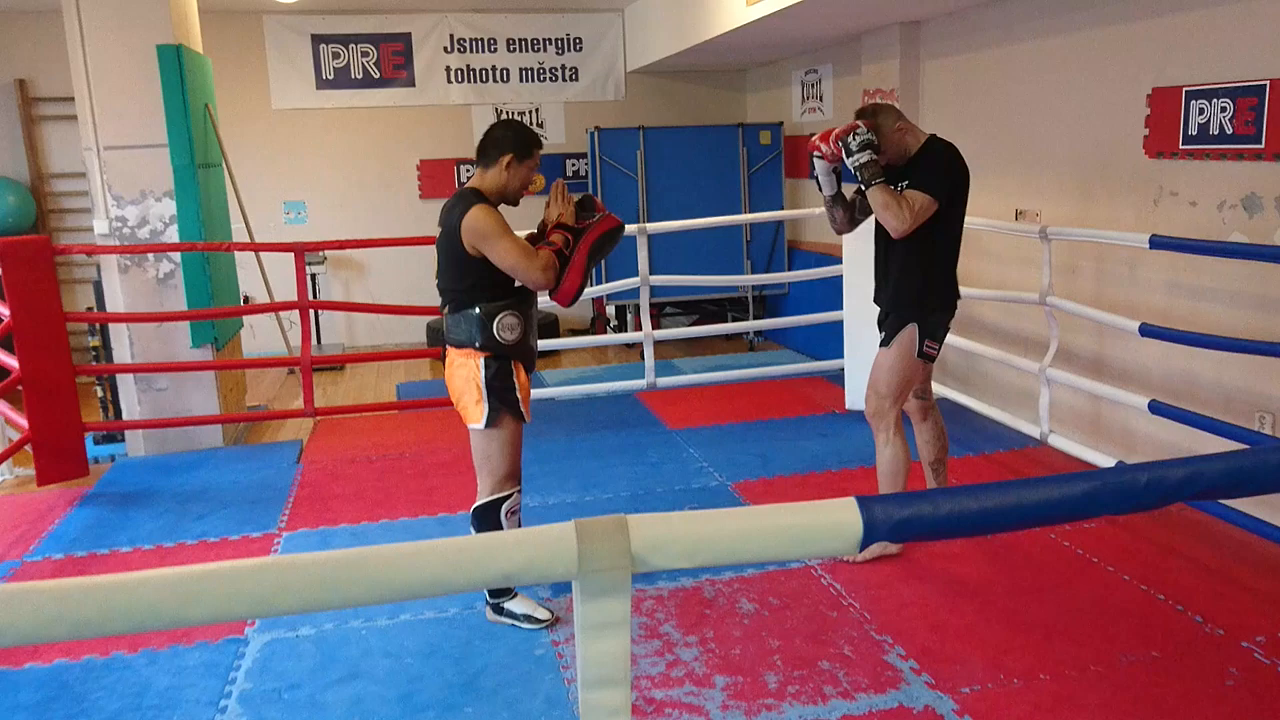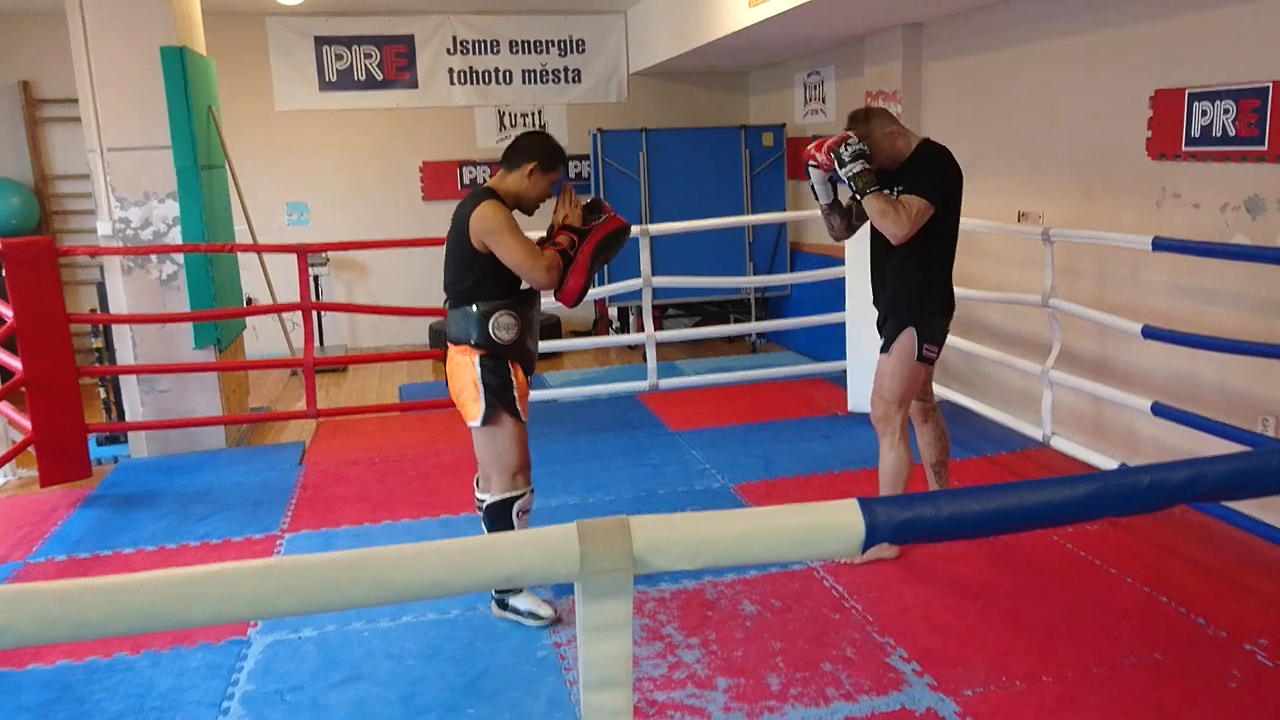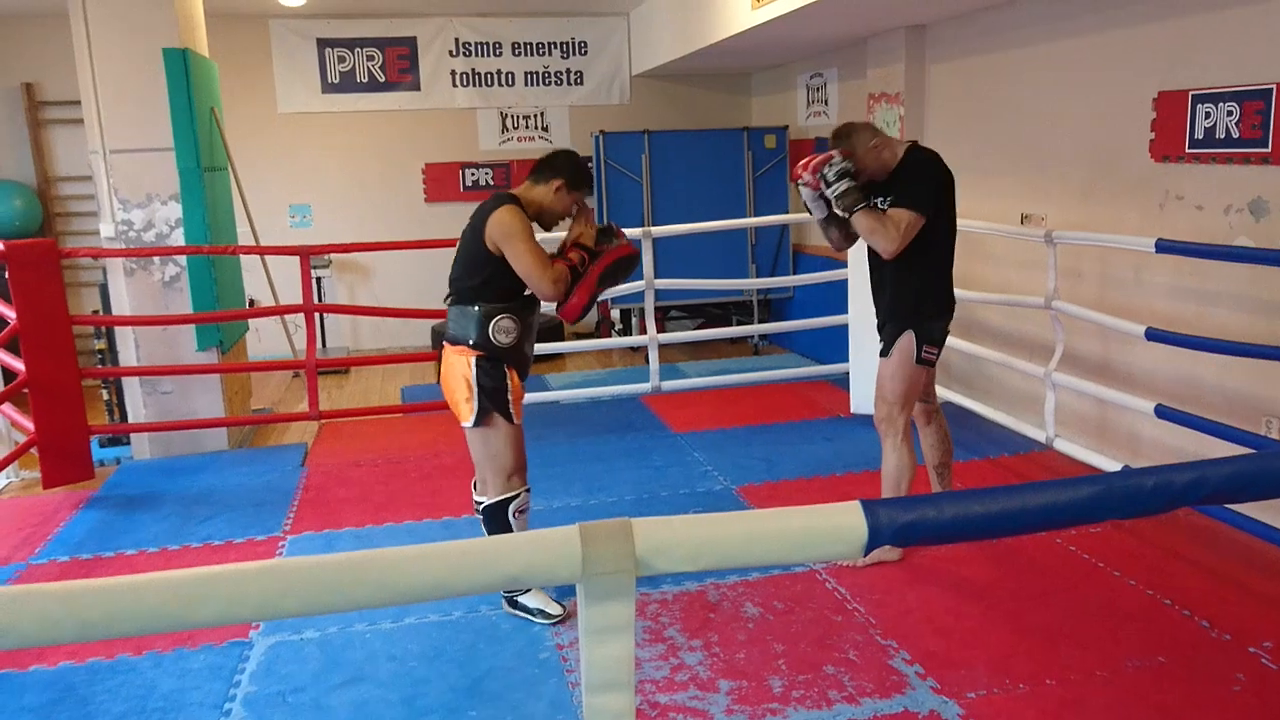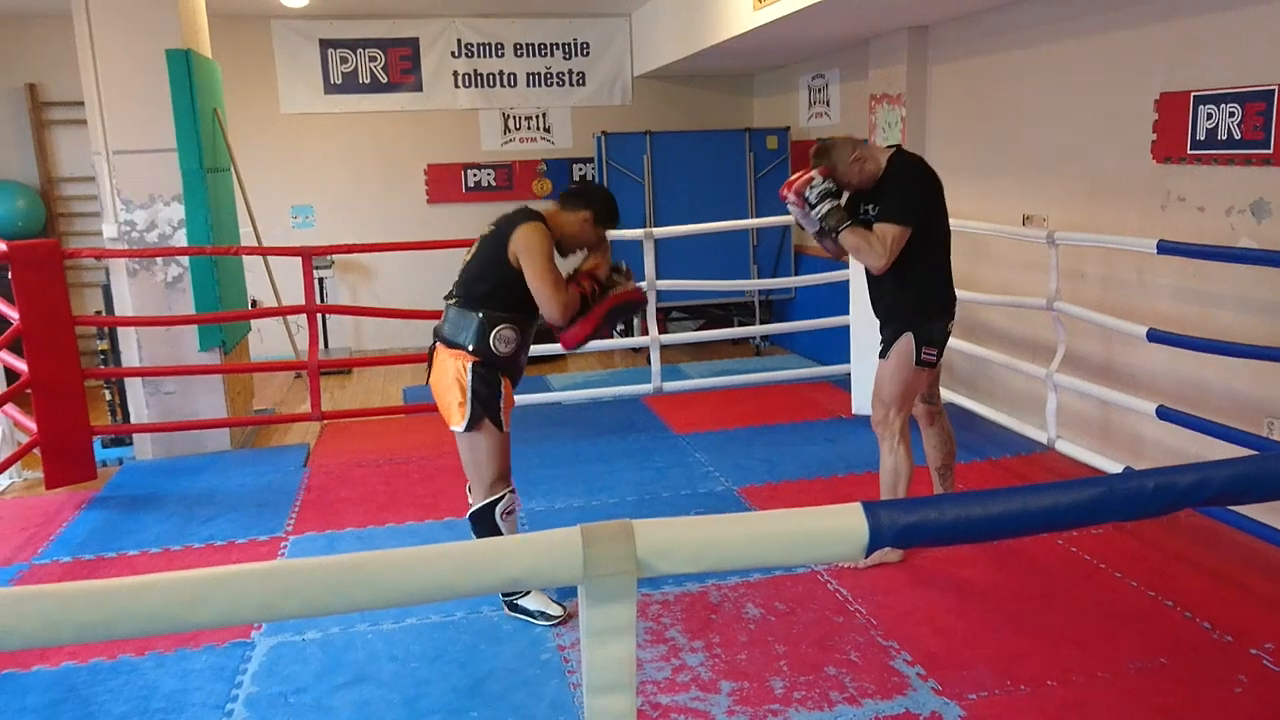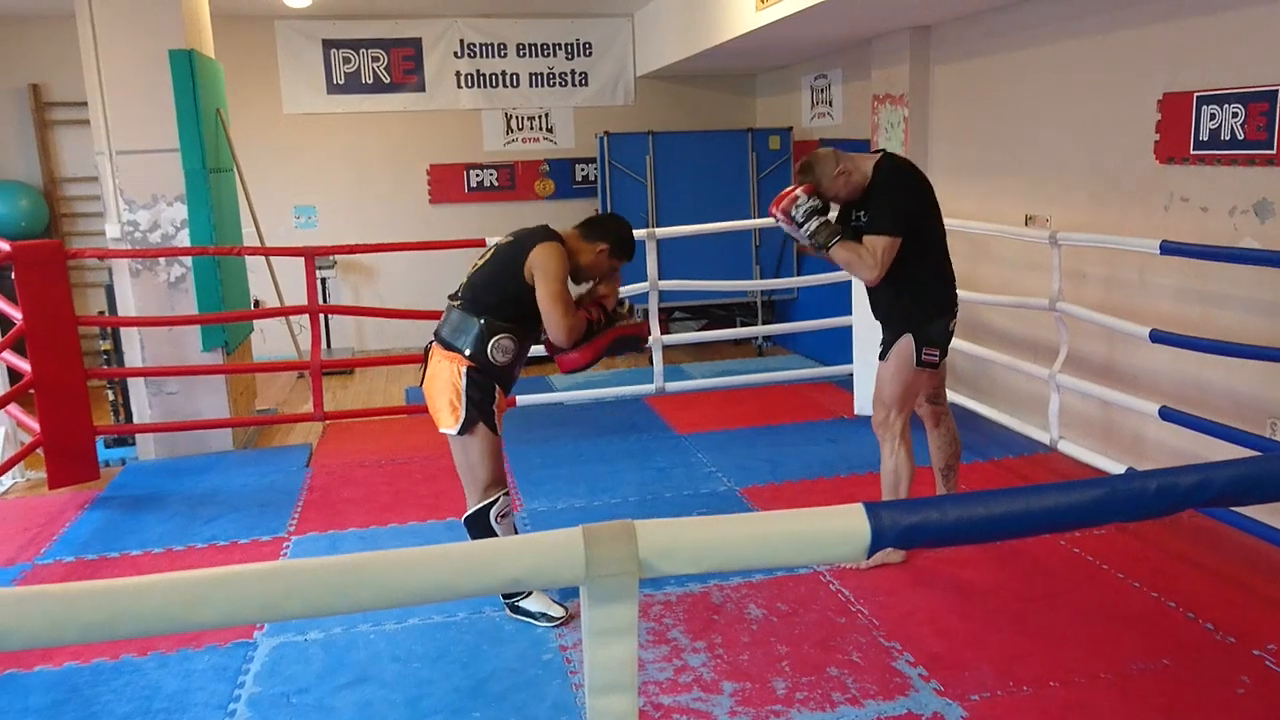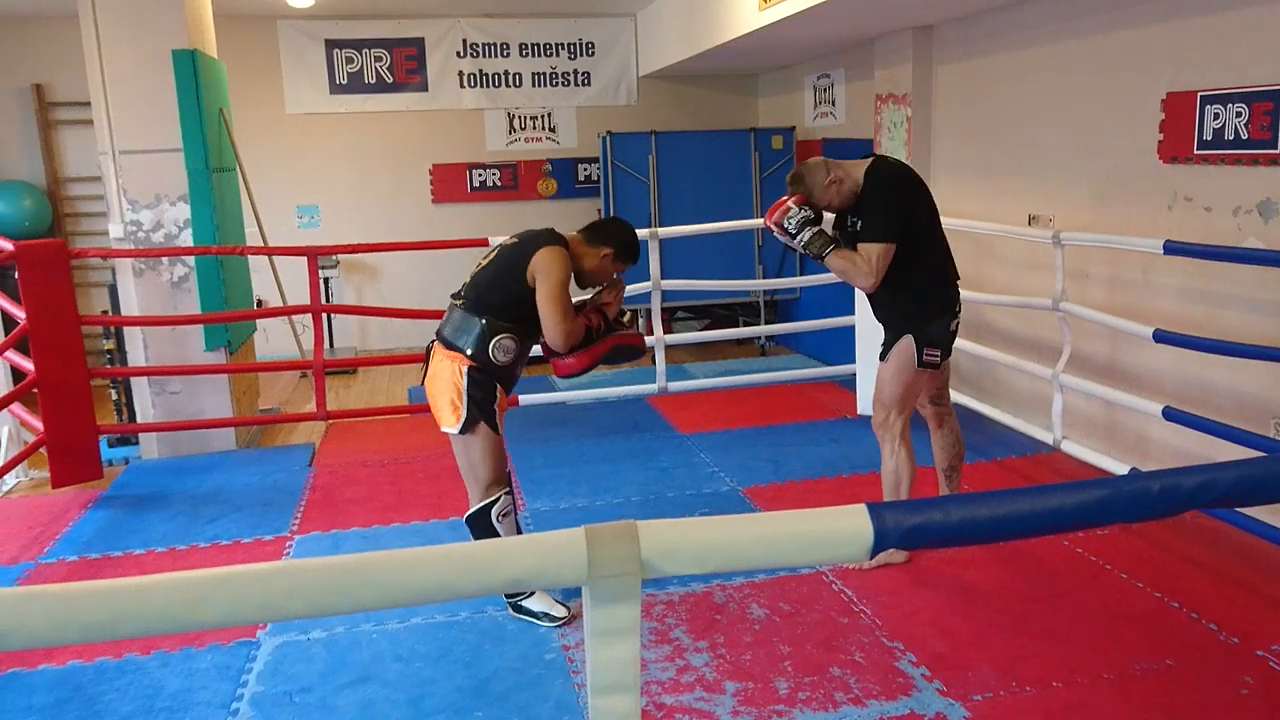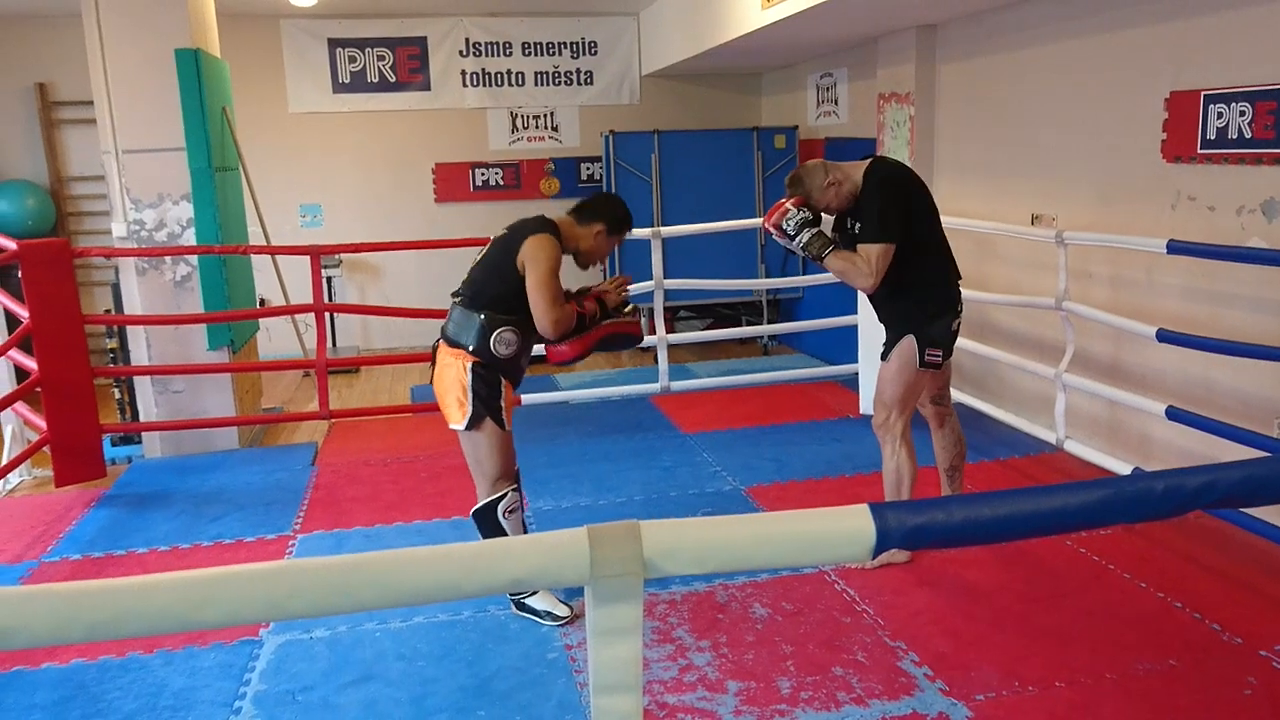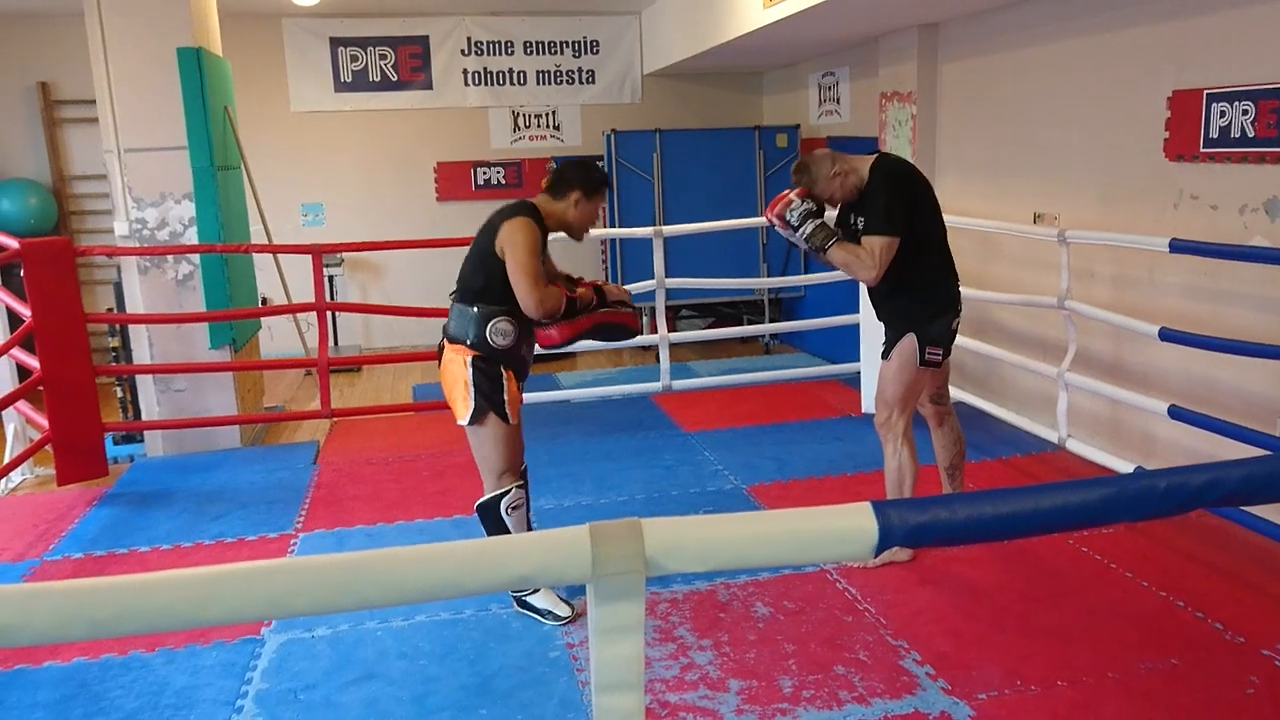
dt=0.1s
person 1, frame 1
left shoulder: (469, 208)
right shoulder: (477, 216)
left elbow: (516, 266)
right elbow: (539, 277)
left wrist: (552, 231)
right wrist: (561, 228)
left hip: (486, 359)
right hip: (486, 364)
left knee: (494, 473)
right knee: (500, 480)
right ankle: (501, 597)
person 1, frame 2
left shoulder: (485, 207)
right shoulder: (489, 212)
left elbow: (523, 266)
right elbow: (542, 276)
left wrist: (561, 234)
right wrist: (568, 231)
left hip: (488, 357)
right hip: (486, 362)
left knee: (497, 473)
right knee: (510, 477)
right ankle: (507, 593)
person 1, frame 3
left shoulder: (506, 214)
right shoulder: (507, 216)
left elbow: (529, 280)
right elbow: (549, 287)
left wrist: (582, 251)
right wrist: (581, 247)
left hip: (484, 360)
right hip: (479, 364)
left knee: (498, 474)
right knee: (504, 480)
right ankle: (518, 591)
person 1, frame 4
left shoulder: (521, 225)
right shoulder: (534, 233)
left elbow: (530, 297)
right elbow: (557, 311)
left wrist: (585, 279)
right wrist: (593, 280)
left hip: (474, 364)
right hip: (470, 369)
left knee: (489, 477)
right knee: (492, 484)
right ankle: (514, 591)
person 1, frame 5
left shoulder: (535, 242)
right shoulder: (551, 253)
left elbow: (542, 316)
right elbow: (561, 334)
left wrist: (592, 305)
right wrist: (599, 308)
left hip: (466, 369)
right hip: (465, 375)
left knee: (492, 479)
right knee: (485, 490)
right ankle: (516, 593)
person 1, frame 6
left shoulder: (540, 246)
right shoulder: (553, 256)
left elbow: (547, 320)
right elbow: (559, 338)
left wrist: (593, 312)
right wrist: (600, 315)
left hip: (469, 368)
right hip: (466, 374)
left knee: (497, 478)
right knee: (488, 488)
right ankle: (518, 593)
person 1, frame 7
left shoulder: (536, 235)
right shoulder: (542, 244)
left elbow: (549, 303)
right elbow: (549, 324)
left wrist: (595, 301)
right wrist: (599, 305)
left hip: (484, 367)
right hip: (473, 370)
left knee: (504, 471)
right knee: (495, 484)
right ankle: (522, 590)
person 1, frame 8
left shoulder: (527, 222)
right shoulder: (521, 226)
left elbow: (548, 279)
right elbow: (537, 303)
left wrist: (594, 293)
right wrist: (593, 297)
left hip: (492, 362)
right hip: (477, 363)
left knee: (513, 467)
right knee: (502, 478)
right ankle: (524, 588)
person 2, frame 1
left shoulder: (941, 161)
right shoulder: (887, 163)
left elbow: (900, 222)
right elbow: (844, 224)
left wrist: (865, 168)
right wrist: (829, 180)
left hip: (922, 305)
right hip: (899, 300)
left knee: (881, 409)
right knee: (917, 402)
person 2, frame 2
left shoulder: (934, 164)
right shoulder: (883, 168)
left elbow: (898, 228)
right elbow: (842, 230)
left wrist: (859, 177)
right wrist: (825, 188)
left hip: (920, 308)
right hip: (898, 304)
left knee: (886, 414)
right knee: (919, 405)
person 2, frame 3
left shoulder: (923, 170)
right shoulder: (874, 176)
left elbow: (890, 242)
right elbow: (842, 240)
left wrist: (844, 195)
right wrist: (822, 204)
left hip: (919, 311)
right hip: (901, 308)
left knee: (889, 417)
right knee: (922, 408)
left ankle: (888, 537)
person 2, frame 4
left shoulder: (908, 177)
right shoulder: (866, 183)
left elbow: (879, 257)
right elbow: (840, 249)
left wrist: (831, 210)
right wrist: (812, 218)
left hip: (920, 312)
right hip: (904, 310)
left knee: (887, 418)
right knee: (926, 408)
left ankle: (888, 539)
person 2, frame 5
left shoulder: (893, 184)
right shoulder: (863, 186)
left elbow: (871, 269)
right elbow: (847, 255)
left wrist: (819, 228)
right wrist: (810, 230)
left hip: (920, 314)
right hip: (918, 311)
left knee: (888, 419)
right knee: (932, 409)
left ankle: (889, 540)
person 2, frame 6
left shoulder: (886, 188)
right shoulder: (859, 189)
left elbow: (867, 275)
right elbow: (845, 261)
left wrist: (815, 236)
right wrist: (806, 238)
left hip: (921, 315)
right hip: (922, 311)
left knee: (888, 420)
right knee: (935, 410)
person 2, frame 7
left shoulder: (884, 188)
right shoulder: (857, 191)
left elbow: (867, 276)
right elbow: (845, 261)
left wrist: (813, 238)
right wrist: (805, 239)
left hip: (924, 314)
right hip: (919, 311)
left knee: (889, 420)
right knee: (937, 409)
left ankle: (894, 541)
person 2, frame 8
left shoulder: (889, 183)
right shoulder: (860, 187)
left elbow: (869, 269)
right elbow: (846, 256)
left wrist: (816, 230)
right wrist: (806, 234)
left hip: (923, 313)
right hip: (918, 311)
left knee: (891, 419)
right knee: (936, 409)
